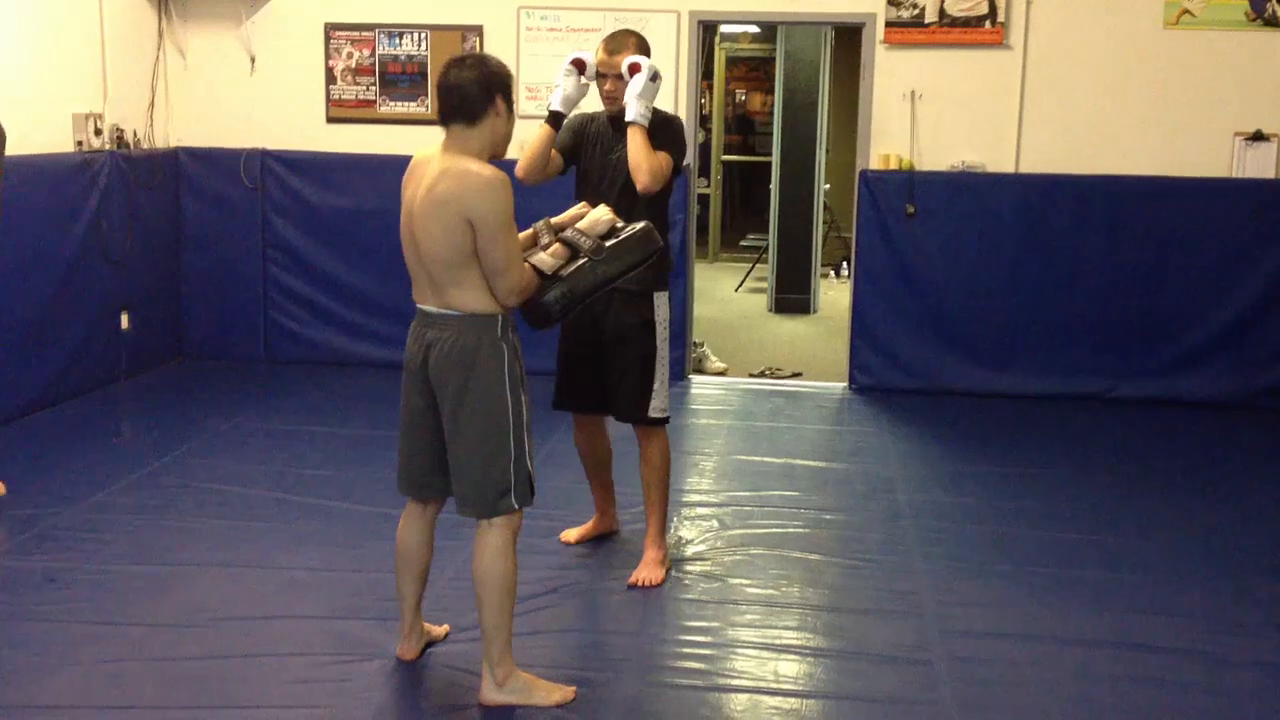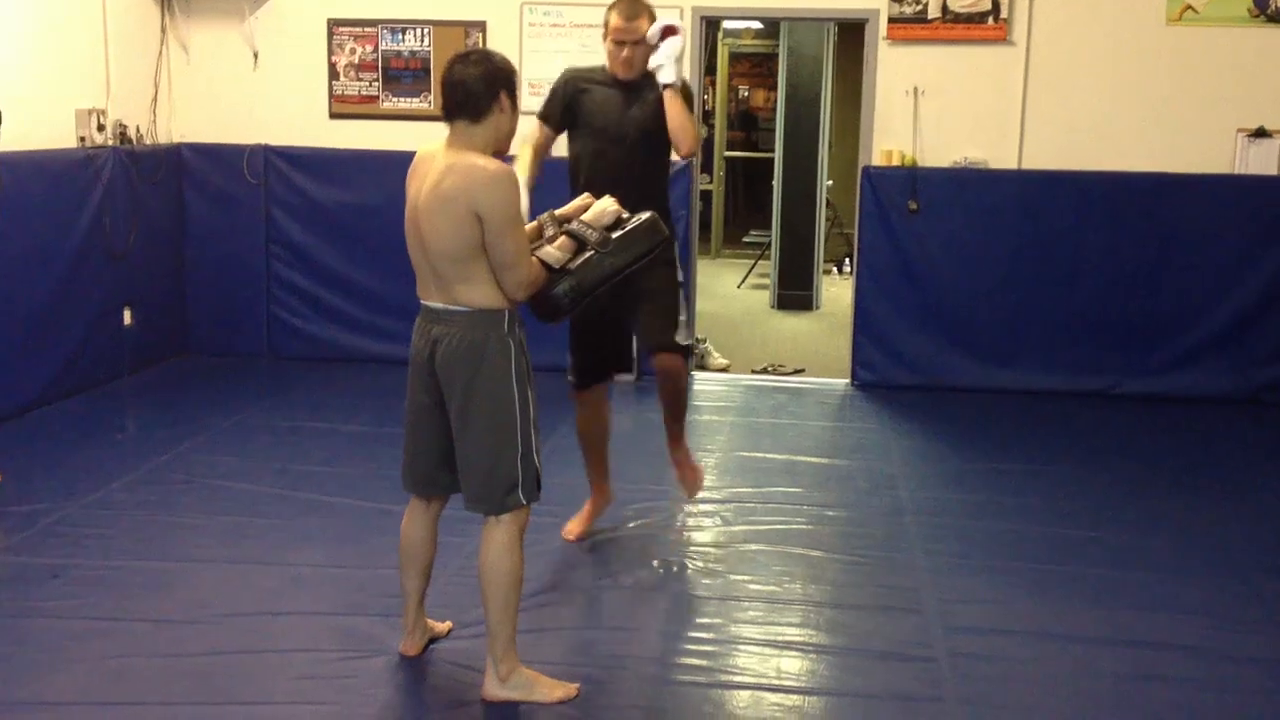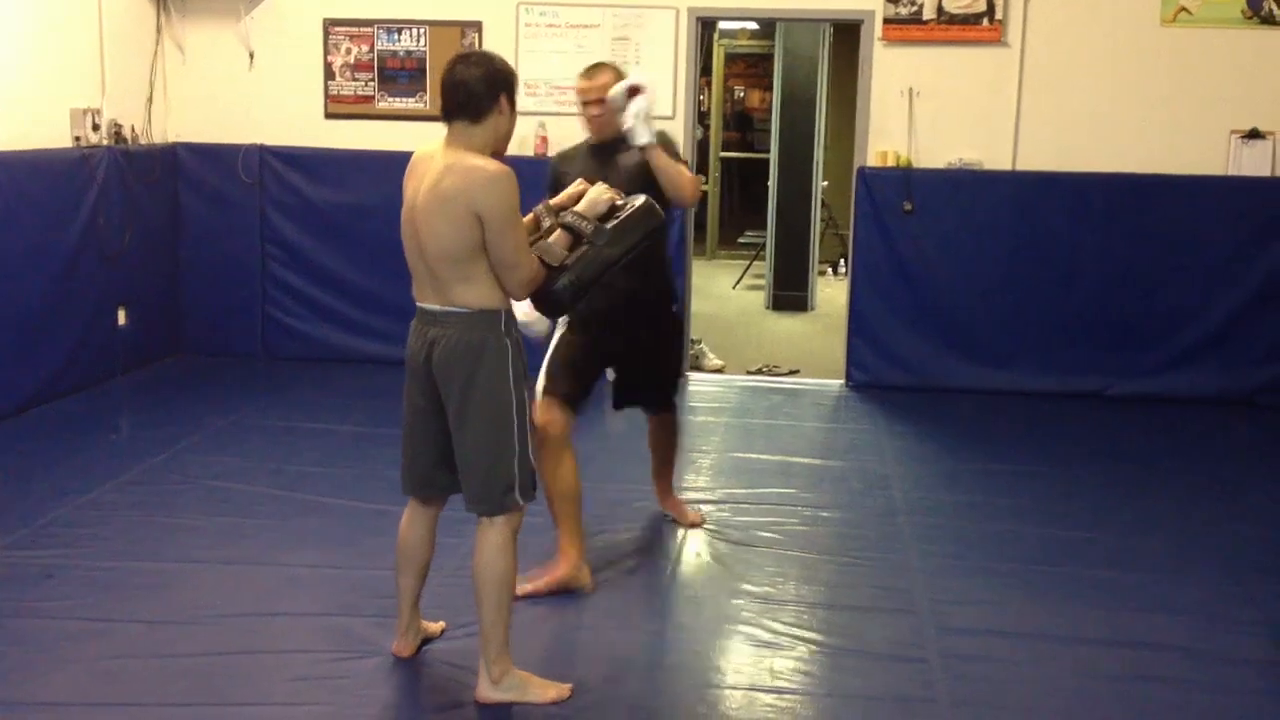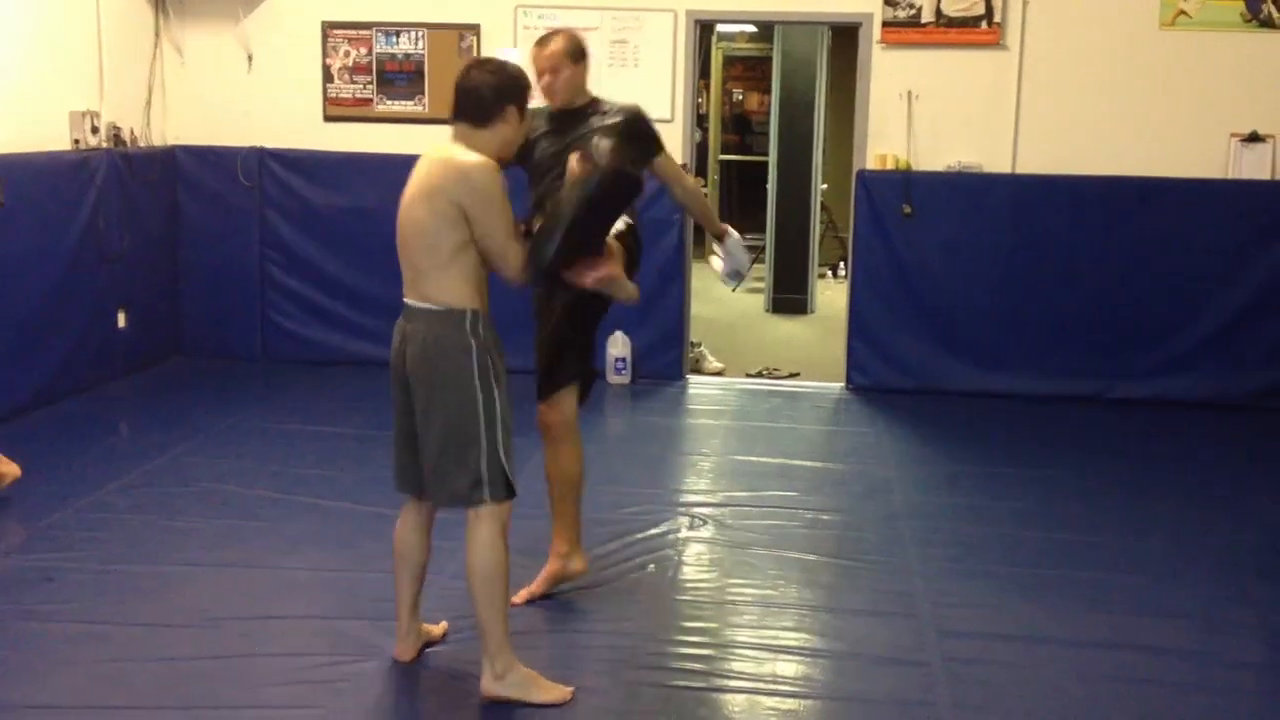
dt=0.3s
person 1, frame 1
left shoulder: (419, 170)
right shoulder: (485, 182)
right elbow: (509, 288)
left wrist: (552, 226)
right wrist: (573, 241)
left hip: (427, 335)
right hip: (478, 346)
left knee: (423, 499)
right knee: (499, 514)
left ankle: (411, 631)
right ankle: (499, 675)
person 1, frame 2
left shoulder: (423, 165)
right shoulder: (492, 177)
right elbow: (519, 282)
left wrist: (557, 219)
right wrist: (579, 234)
left hip: (431, 331)
right hip: (483, 341)
left knee: (426, 496)
right knee: (507, 511)
left ankle: (414, 627)
right ankle: (503, 672)
person 1, frame 3
left shoulder: (420, 165)
right shoulder: (490, 177)
right elbow: (520, 280)
left wrist: (555, 208)
right wrist: (576, 223)
left hip: (427, 332)
right hip: (480, 342)
left knee: (425, 497)
right knee: (501, 512)
left ankle: (407, 628)
right ankle: (496, 674)
person 1, frame 4
left shoulder: (439, 161)
right shoulder: (474, 171)
right elbow: (517, 266)
left wrist: (573, 270)
left hip: (416, 332)
right hip: (454, 340)
left knee: (421, 496)
right knee: (488, 504)
left ankle: (409, 631)
right ankle: (500, 668)
person 2, frame 1
left shoulder: (664, 127)
right shoulder: (583, 126)
left elbow: (647, 181)
right elbow: (528, 172)
left wrist: (636, 112)
right wrist: (559, 105)
left hip: (640, 292)
left knee: (648, 421)
right knee: (584, 413)
left ankle: (655, 546)
right ankle: (604, 515)
person 2, frame 2
left shoulder: (667, 87)
right shoulder: (575, 85)
left elbow: (688, 147)
right elbow: (538, 145)
left wrist: (668, 75)
right wrist: (524, 195)
left hip: (648, 250)
left knee: (669, 362)
right knee: (587, 383)
left ankle: (677, 446)
right ankle: (598, 494)
person 2, frame 3
left shoulder: (651, 147)
right shoulder: (566, 164)
left elbow: (687, 195)
left wrist: (646, 138)
left hip: (650, 308)
right hip: (588, 310)
left knee: (660, 410)
right knee: (547, 424)
left ankle: (664, 492)
right ankle: (570, 561)
person 2, frame 4
left shoulder: (621, 117)
right shoulder: (530, 127)
left elbow: (676, 180)
left wrist: (724, 234)
left hip: (606, 244)
right hip: (558, 276)
right knee: (554, 415)
right ankle: (564, 555)
